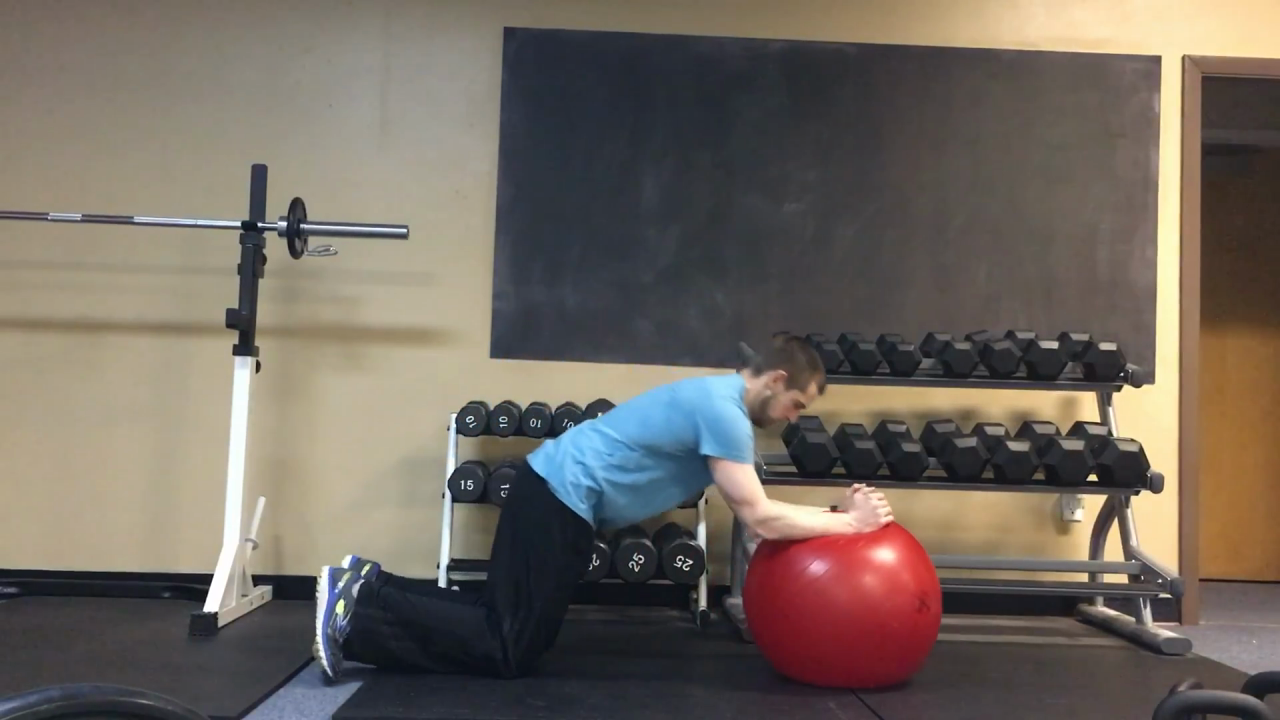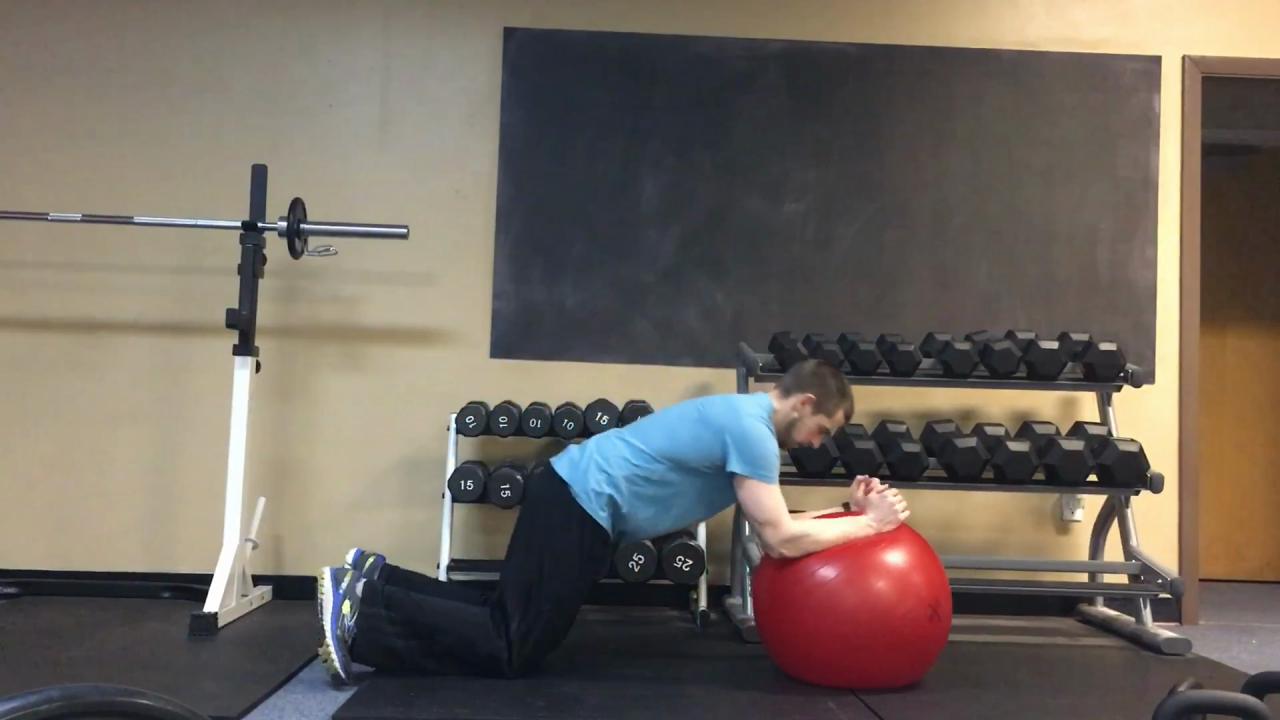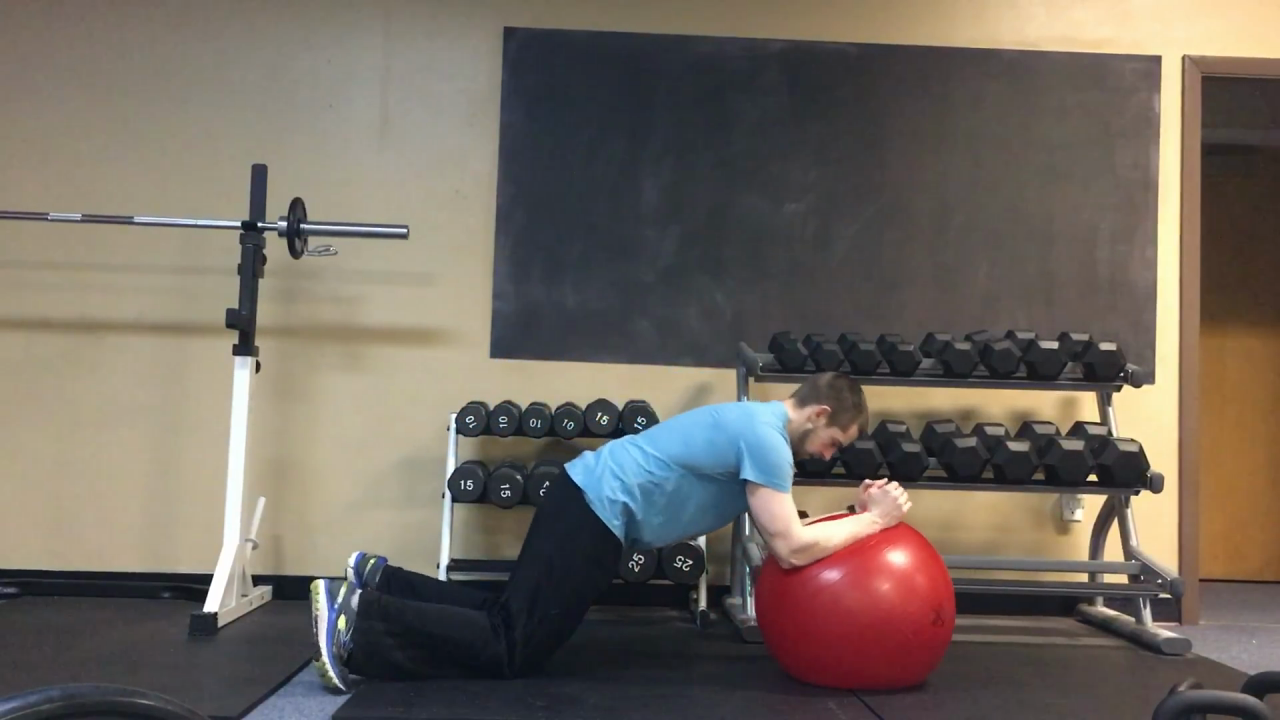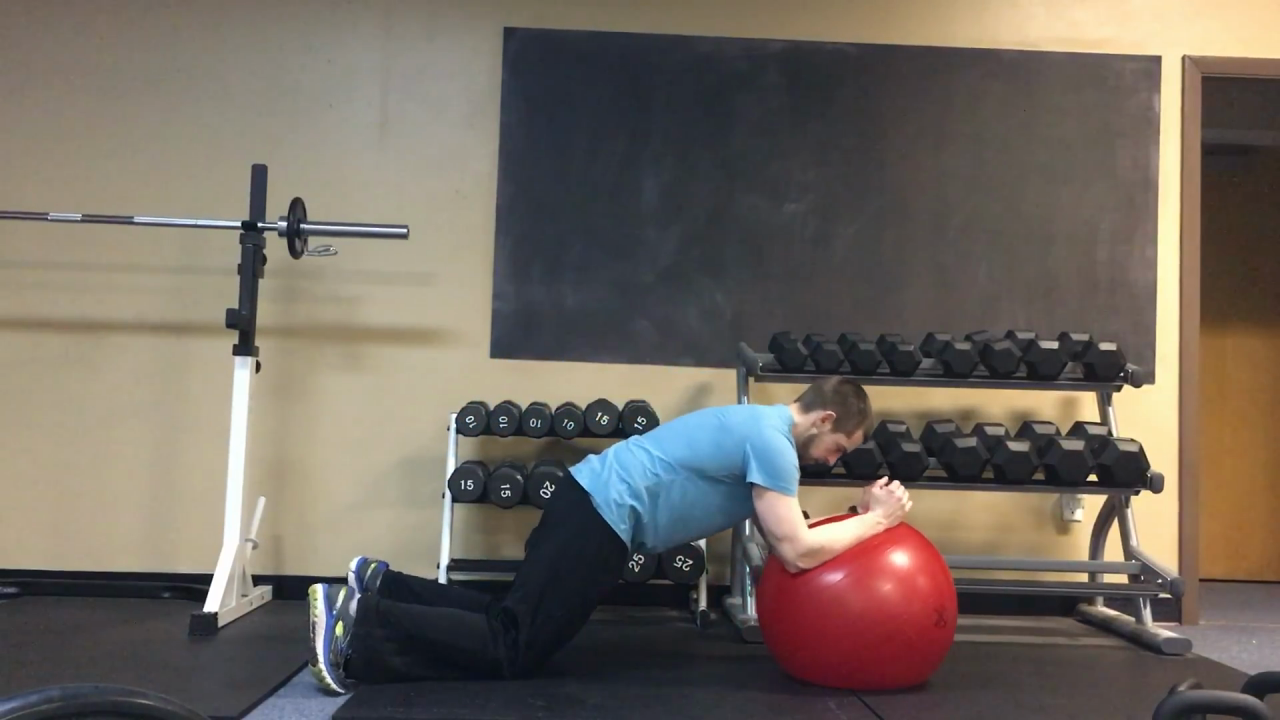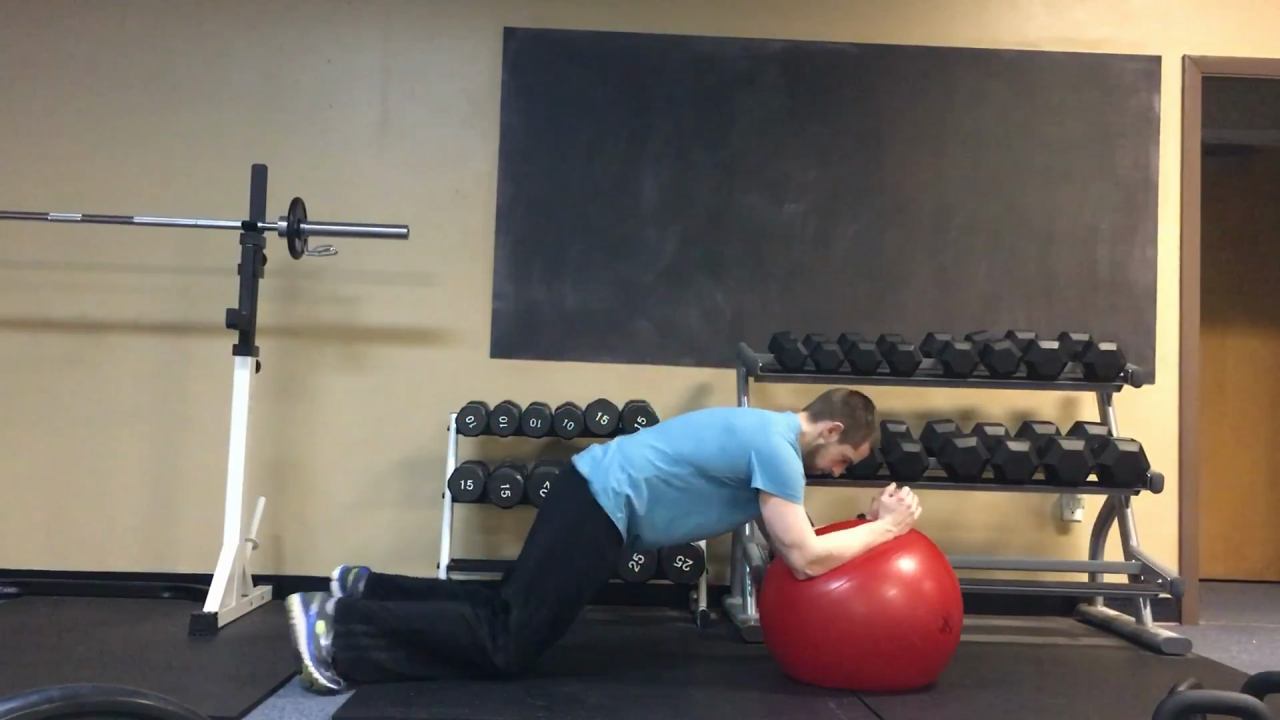
dt=0.2s
person 1, frame 1
left shoulder: (717, 397)
right shoulder: (723, 409)
left elbow: (755, 509)
right elbow: (758, 519)
left wrist: (833, 511)
right wrist: (849, 523)
left hip: (550, 490)
right hip: (560, 498)
left knee: (504, 625)
right knee: (510, 650)
left ankle: (368, 590)
right ankle: (358, 613)
person 1, frame 2
left shoulder: (744, 414)
right shoulder: (751, 428)
left elbow: (774, 525)
right elbow: (780, 539)
left wrist: (848, 510)
right wrist: (869, 524)
left hip: (569, 493)
right hip: (580, 504)
left knee: (509, 623)
right knee: (513, 647)
left ankle: (374, 584)
right ankle: (363, 616)
person 1, frame 3
left shoulder: (756, 423)
right shoulder: (766, 437)
left elbow: (783, 533)
right elbow: (790, 548)
left wrist: (856, 512)
right wrist: (873, 521)
left hip: (585, 497)
right hip: (595, 511)
left knee: (508, 622)
right knee: (512, 647)
left ankle: (377, 586)
right ankle: (357, 624)
person 1, frame 4
left shoulder: (761, 427)
right shoulder: (771, 440)
left elbow: (785, 537)
right elbow: (797, 552)
left wrist: (861, 514)
right wrist: (877, 520)
left hip: (590, 500)
right hip: (602, 515)
left knee: (513, 622)
right knee: (511, 647)
left ankle: (379, 590)
right ankle: (354, 628)
person 1, frame 5
left shoulder: (769, 432)
right shoulder: (779, 447)
left elbow: (788, 541)
right elbow: (804, 560)
left wrist: (868, 521)
right wrist: (886, 528)
left hip: (591, 493)
right hip: (602, 505)
left knee: (504, 615)
right knee: (505, 639)
left ankle: (365, 593)
right ankle: (337, 627)
